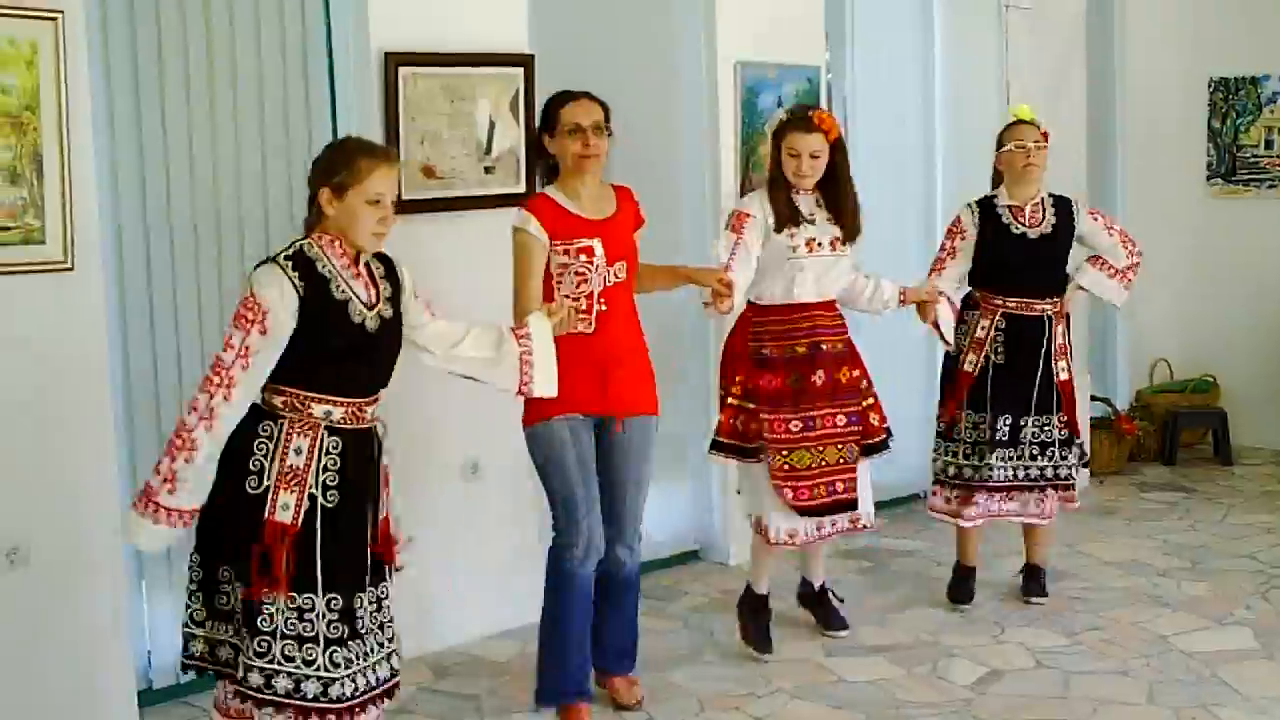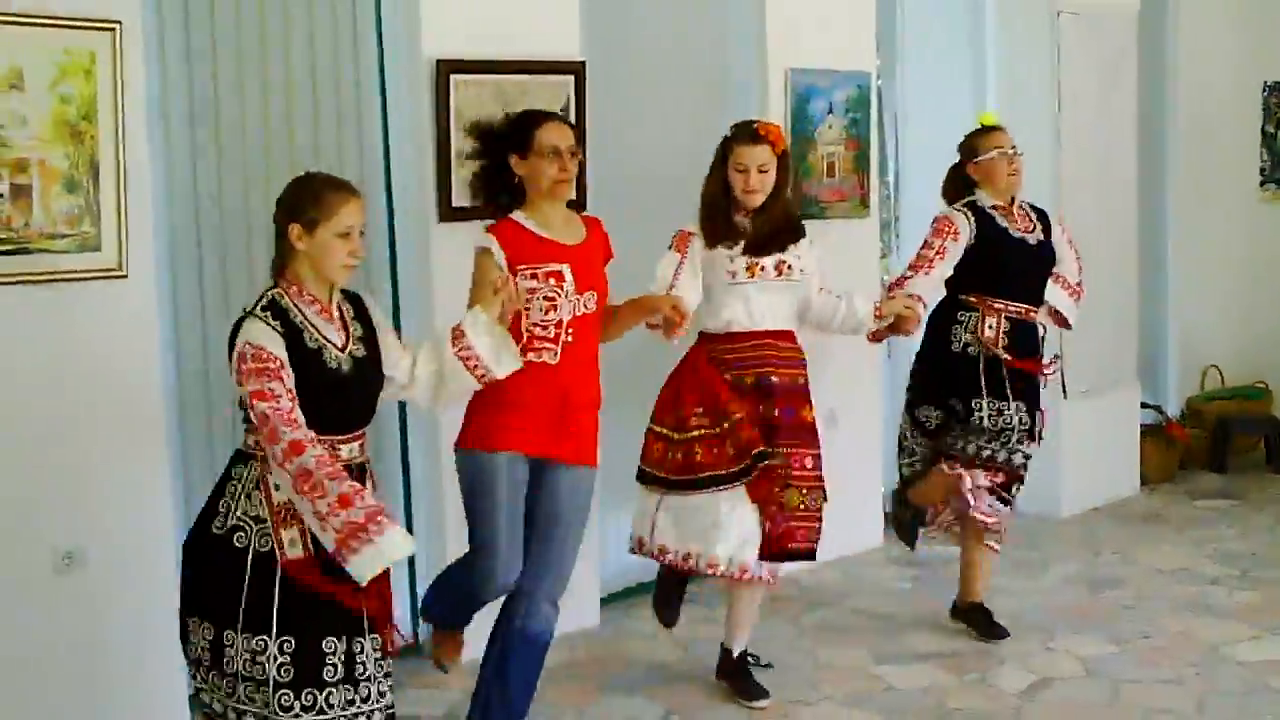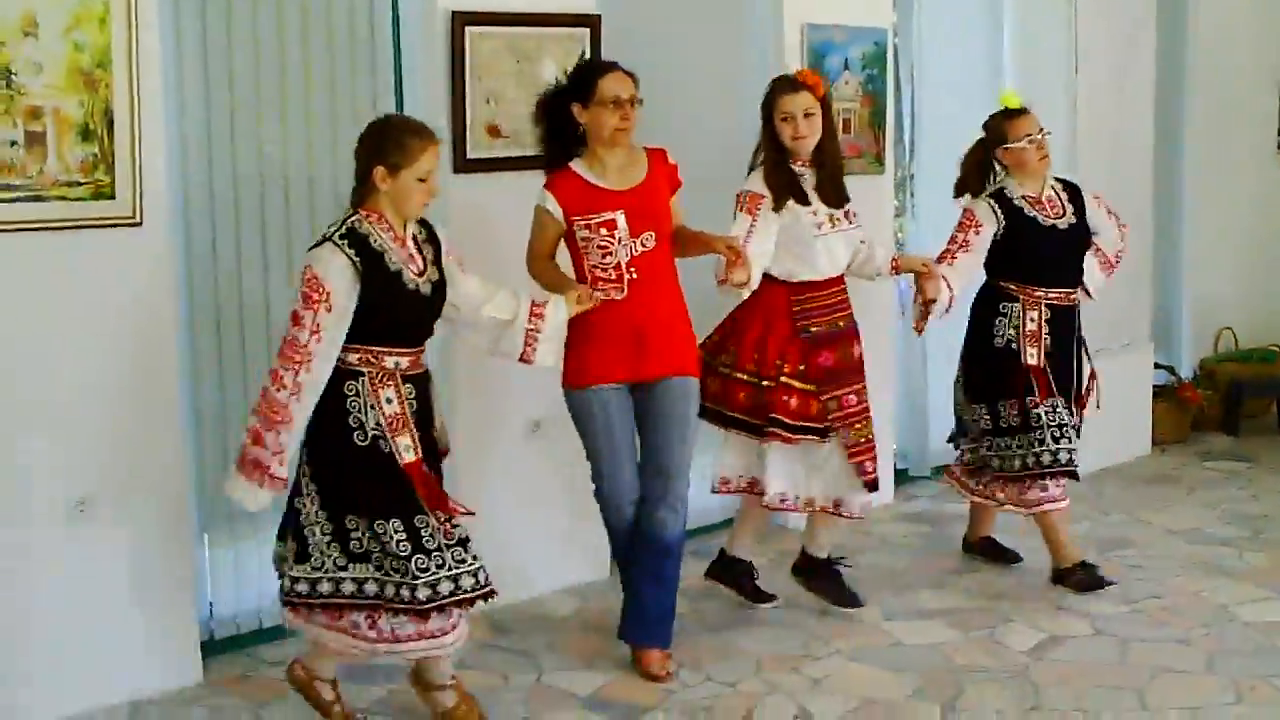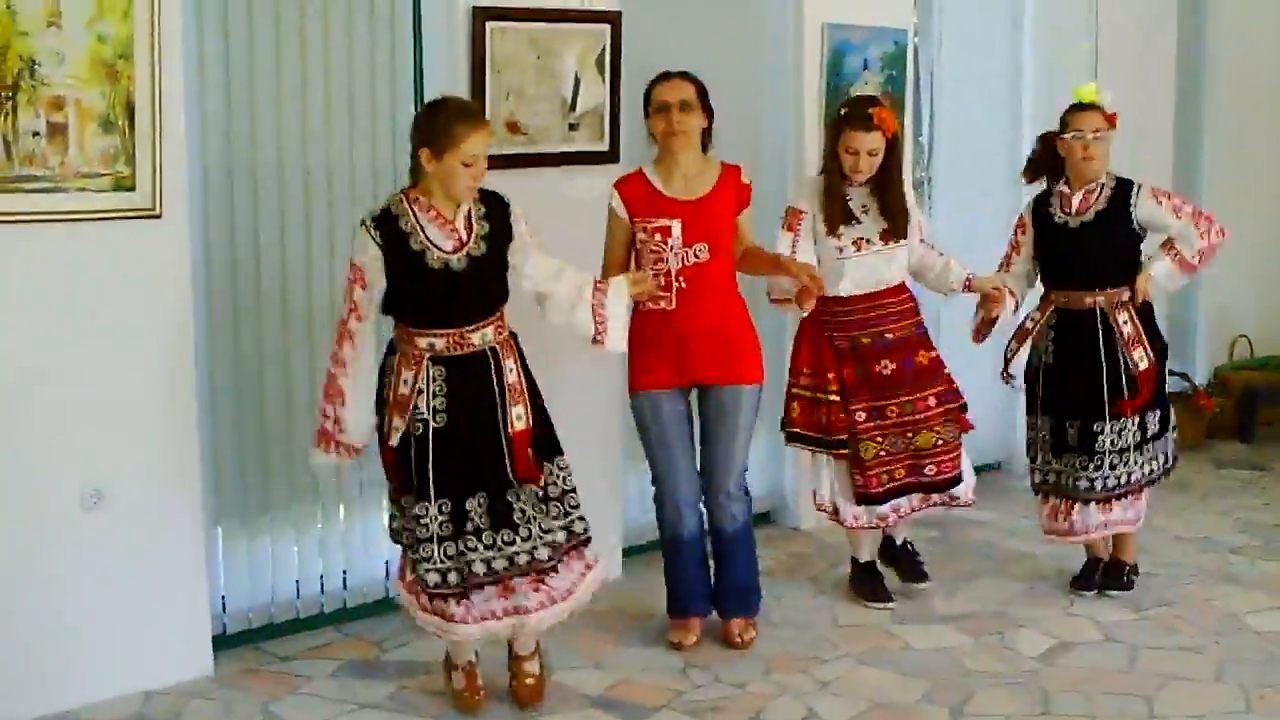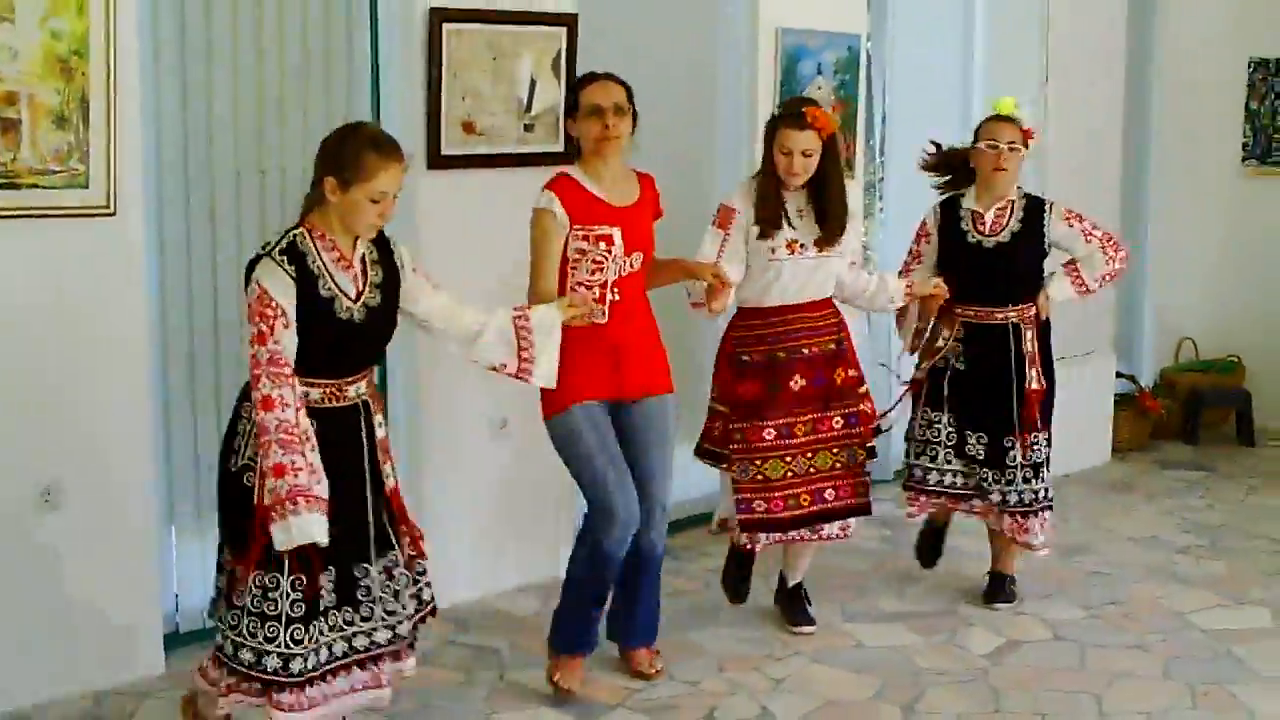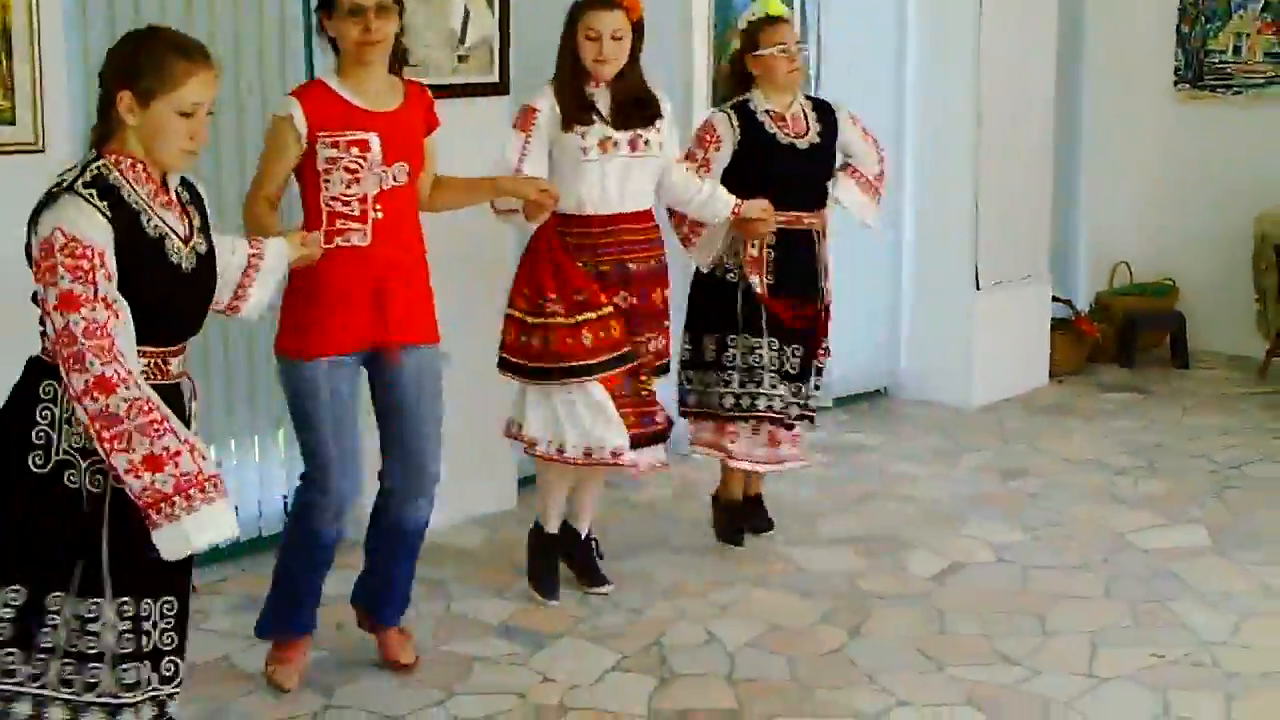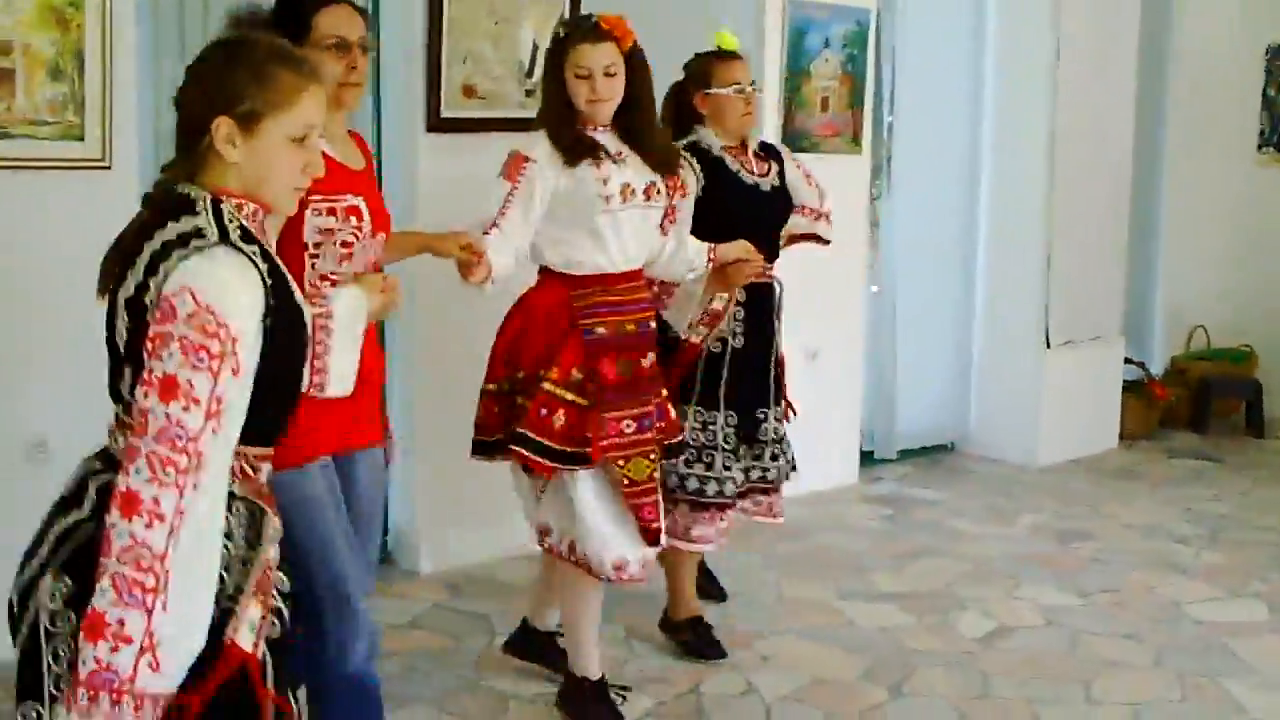
dt=0.7s
person 1, frame 1
left shoulder: (626, 205)
right shoulder: (537, 217)
right elbow: (527, 311)
left wrist: (694, 275)
left hip: (629, 385)
right hip: (560, 392)
left knee: (624, 533)
right knee: (579, 533)
left ankle: (613, 661)
person 1, frame 2
left shoulder: (595, 237)
right shoulder: (498, 242)
left wrist: (647, 307)
right wrist: (500, 319)
left hip: (573, 430)
right hip: (502, 424)
left knee: (541, 590)
right knee: (496, 569)
right ankle: (443, 611)
person 1, frame 3
left shoulder: (662, 169)
right shoulder: (562, 191)
right elbow: (539, 262)
left wrist: (711, 241)
right wrist: (571, 291)
left hip: (669, 350)
right hip: (597, 356)
left knee: (668, 489)
right knee: (619, 490)
left ankle: (648, 632)
right ankle: (640, 593)
person 1, frame 4
left shoulder: (733, 183)
right shoulder: (630, 192)
right elbow: (610, 275)
left wrist: (787, 265)
left hip: (729, 351)
right hip: (656, 359)
left knee: (725, 488)
right knee: (676, 494)
left ankle: (739, 604)
right ankle: (689, 604)
person 1, frame 5
left shoulder: (646, 191)
right shoulder: (557, 200)
right elbow: (541, 299)
left wrist: (688, 268)
right wrist: (566, 315)
left hip: (643, 368)
right hip: (577, 376)
left knee: (654, 508)
right knee: (616, 511)
left ankle: (635, 634)
right ankle: (571, 639)
person 1, frame 6
left shoulder: (417, 102)
right shoulder: (305, 108)
right elbow: (258, 205)
left wrist: (504, 185)
left hip: (405, 310)
right hip: (321, 316)
left knee: (417, 470)
right knee: (332, 480)
left ankle: (381, 607)
right ankle: (287, 630)
person 1, frame 7
left shoulder: (359, 153)
left wrist: (429, 242)
right wrist: (336, 319)
left hip: (358, 402)
right hip: (286, 410)
left knee: (344, 592)
right knee: (344, 614)
person 2, frame 1
left shoulder: (386, 278)
right shoulder: (282, 280)
left elbow: (451, 343)
right elbow: (224, 389)
left wrist: (537, 328)
right wrist: (170, 493)
left hip: (355, 468)
right hip: (288, 471)
left knee: (345, 626)
right knee: (282, 631)
person 2, frame 2
left shoulder: (358, 312)
right shoulder: (262, 333)
left elbow: (413, 376)
right elbow: (291, 447)
left wrist: (481, 323)
right wrist: (362, 528)
left hip: (341, 492)
right hip: (271, 517)
left knee: (334, 666)
person 2, frame 3
left shoulder: (424, 240)
right shoulder: (341, 256)
left elbow: (478, 306)
right elbow: (301, 358)
left wrist: (562, 307)
right wrist: (266, 455)
left hip: (407, 410)
right hip: (363, 417)
left knee: (370, 560)
right knee: (420, 549)
left ankle: (315, 668)
person 2, frame 4
left shoulder: (498, 215)
right shoulder: (381, 236)
left elbow: (547, 279)
right elbow: (356, 333)
left wrist: (621, 293)
right wrist: (345, 422)
left hip: (498, 382)
right hip: (423, 394)
left knee: (520, 519)
right knee: (441, 532)
left ankle: (525, 651)
right ankle: (462, 656)
person 2, frame 5
left shoulder: (386, 258)
right shoulder: (279, 271)
left elbow: (453, 319)
right elbow: (274, 388)
left wrist: (547, 318)
right wrist: (295, 495)
left hip: (355, 434)
right hip: (287, 440)
left knee: (360, 587)
right knee: (283, 601)
person 2, frame 6
left shoulder: (182, 198)
right shoulder: (79, 213)
right elbow: (100, 370)
left wrist: (283, 252)
right wrist: (185, 496)
left hip: (157, 419)
right hip: (76, 446)
right knee: (77, 655)
person 2, frame 7
left shoulder: (186, 236)
right shoulder: (215, 269)
right elbow: (164, 475)
left wrist: (347, 309)
left hip: (196, 559)
right hip: (159, 575)
person 3, frame 1
left shoulder: (835, 210)
right shoulder: (755, 208)
right elbow: (733, 275)
left wrist: (904, 294)
right wrist: (724, 297)
left hip: (827, 344)
right hip: (770, 344)
left knee: (830, 467)
right knee: (784, 475)
left ankle: (814, 586)
right ankle: (757, 595)
person 3, frame 2
left shoulder: (793, 235)
right shoulder: (697, 234)
left elbow: (816, 306)
right elbow: (676, 298)
left wrist: (877, 309)
right wrist: (669, 319)
left hip: (784, 378)
right hip: (718, 375)
left knee: (774, 517)
right knee: (733, 511)
left ankle: (734, 654)
right ankle: (676, 569)
person 3, frame 3
left shoulder: (829, 180)
right shoulder: (764, 186)
right elbow: (746, 255)
left wrist: (898, 262)
right wrist: (737, 272)
left hip: (830, 318)
right hip: (786, 323)
left knee: (786, 455)
right knee: (829, 449)
left ankle: (734, 560)
right ankle: (816, 560)
person 3, frame 4
left shoulder: (896, 194)
right shoulder: (811, 201)
left elbow: (920, 255)
right elbow: (787, 271)
left wrist: (969, 282)
right wrist: (796, 290)
left hip: (898, 326)
right hip: (836, 335)
left knee: (918, 442)
right knee: (859, 453)
left ankle: (895, 536)
right ankle: (864, 563)
person 3, frame 5
left shoulder: (833, 205)
right shoulder: (744, 203)
right elbow: (717, 273)
left wrist: (909, 289)
right wrist: (712, 292)
left hip: (823, 344)
right hip: (758, 344)
left knee: (824, 471)
right knee: (763, 473)
left ankle: (792, 584)
right ankle: (743, 544)
person 3, frame 6
left shoulder: (651, 109)
right shoulder: (547, 108)
left elbow: (673, 181)
right elbow: (517, 184)
left wrist: (736, 207)
right wrist: (526, 202)
left hip: (637, 256)
right hip: (569, 258)
left knee: (625, 404)
right knee: (579, 399)
left ankle: (578, 531)
right ankle: (547, 535)
person 3, frame 7
left shoulder: (642, 151)
right shoulder: (541, 154)
right elbow: (506, 231)
left wrist: (713, 255)
right wrist: (481, 263)
left hip: (627, 326)
right hip: (566, 326)
left knee: (613, 496)
right knee: (593, 501)
left ankle: (539, 628)
person 4, frame 1
left shoulder: (1070, 213)
right shoulder: (975, 215)
left elbow: (1126, 252)
right elbow: (944, 276)
left wrist: (1079, 284)
right wrist: (932, 306)
left hip: (1043, 343)
right hip: (985, 341)
left knee: (1039, 449)
right knee: (980, 447)
left ankle: (1035, 564)
right ankle: (966, 563)
person 4, frame 2
left shoulder: (1042, 220)
right shoulder: (959, 220)
left elbow: (1067, 268)
right elbow: (925, 271)
left wrist: (1046, 308)
right wrist: (905, 309)
left hip: (1019, 352)
right hip: (969, 344)
left knee: (995, 461)
right knee: (986, 443)
left ankle: (970, 598)
right ankle: (914, 495)
person 4, frame 3
left shoulder: (1072, 194)
right shoulder: (988, 208)
left elbow: (1113, 234)
right elbow: (956, 262)
left wrist: (1083, 277)
right wrist: (931, 291)
left hip: (1059, 329)
right hip: (1012, 333)
left knee: (1020, 445)
right knee: (1037, 441)
left ankle: (978, 534)
right ankle: (1066, 560)
person 4, frame 4
left shoulder: (1135, 198)
right shoulder: (1038, 206)
left elbow: (1207, 232)
right elbow: (1016, 274)
left wrist: (1155, 275)
right wrist: (993, 309)
left hip: (1121, 336)
right hip: (1059, 340)
left knee: (1121, 450)
right knee: (1068, 454)
left ankle: (1125, 556)
right ankle: (1095, 553)
person 4, frame 5
left shoulder: (1044, 215)
right shoulder: (942, 216)
left elbow: (1110, 254)
right elbow: (913, 282)
left wrist: (1053, 292)
left hip: (1020, 352)
right hip: (957, 353)
left knee: (1016, 456)
right knee: (940, 456)
left ankle: (1004, 569)
right ankle: (941, 513)
person 4, frame 6
left shoulder: (828, 117)
right shoulder: (727, 123)
left elbow: (872, 160)
left wrist: (833, 200)
right wrist: (733, 225)
left hip: (803, 264)
right hip: (746, 264)
left knee: (787, 379)
right knee: (744, 378)
left ankle: (747, 484)
right ankle: (730, 492)
person 4, frame 7
left shoulder: (773, 159)
right shoulder: (685, 165)
left elbow: (814, 203)
left wrist: (780, 236)
left hip: (755, 319)
left knee: (743, 450)
right knee: (695, 454)
left ankle: (690, 553)
right ankle: (681, 610)
